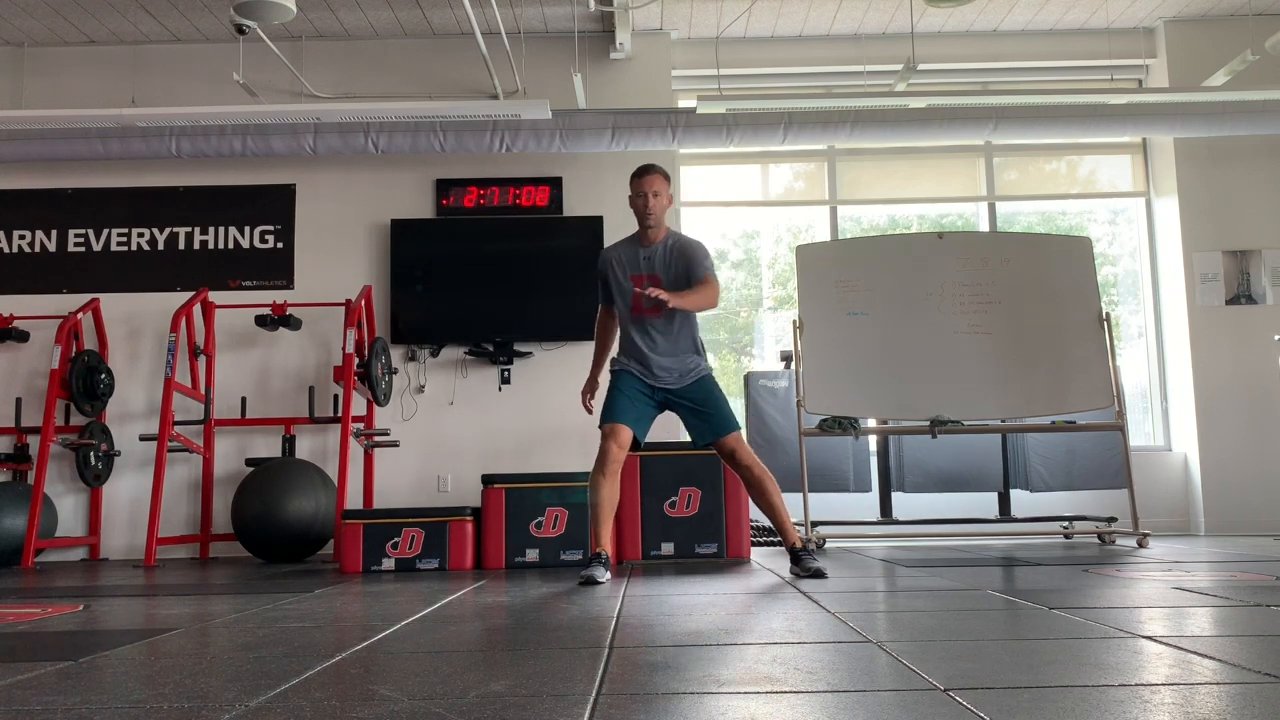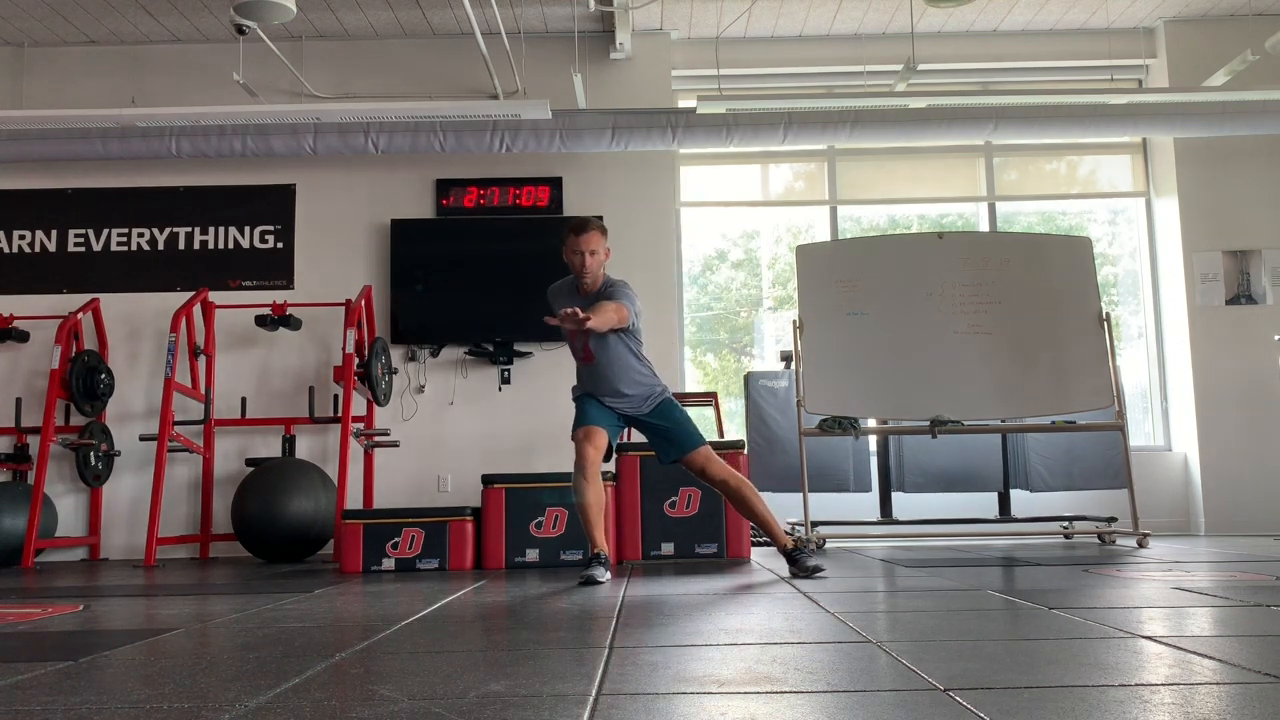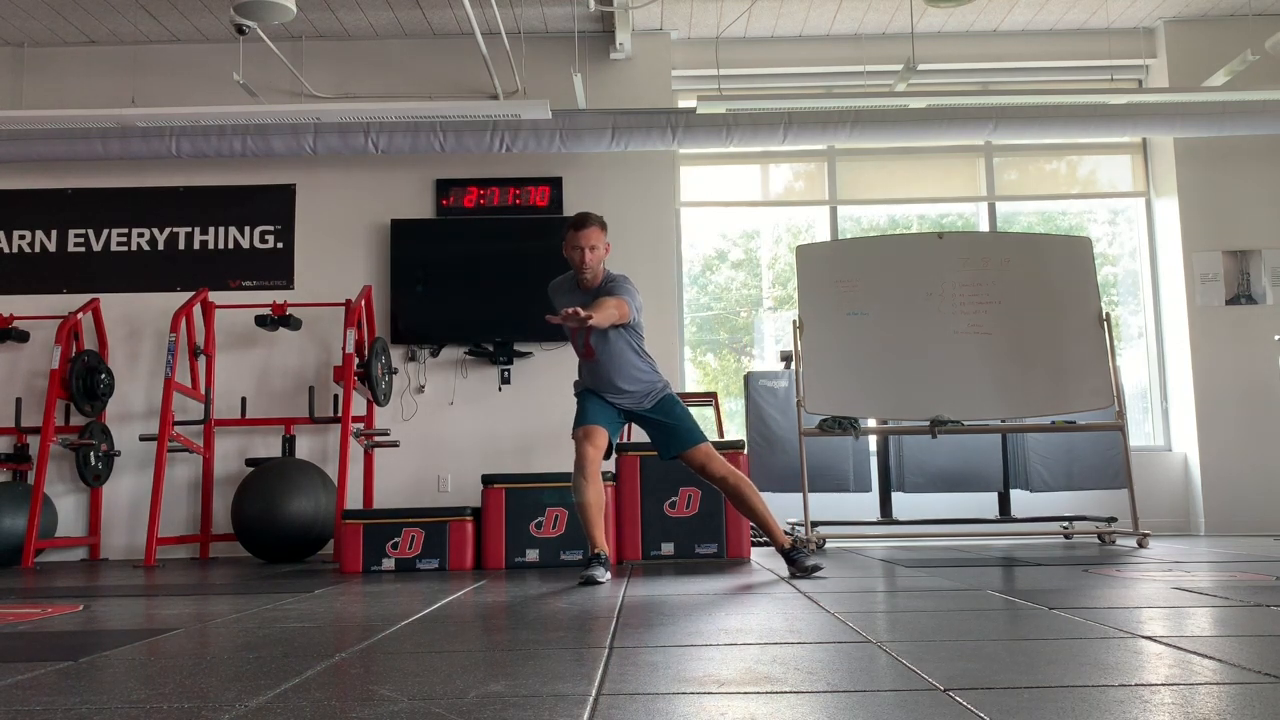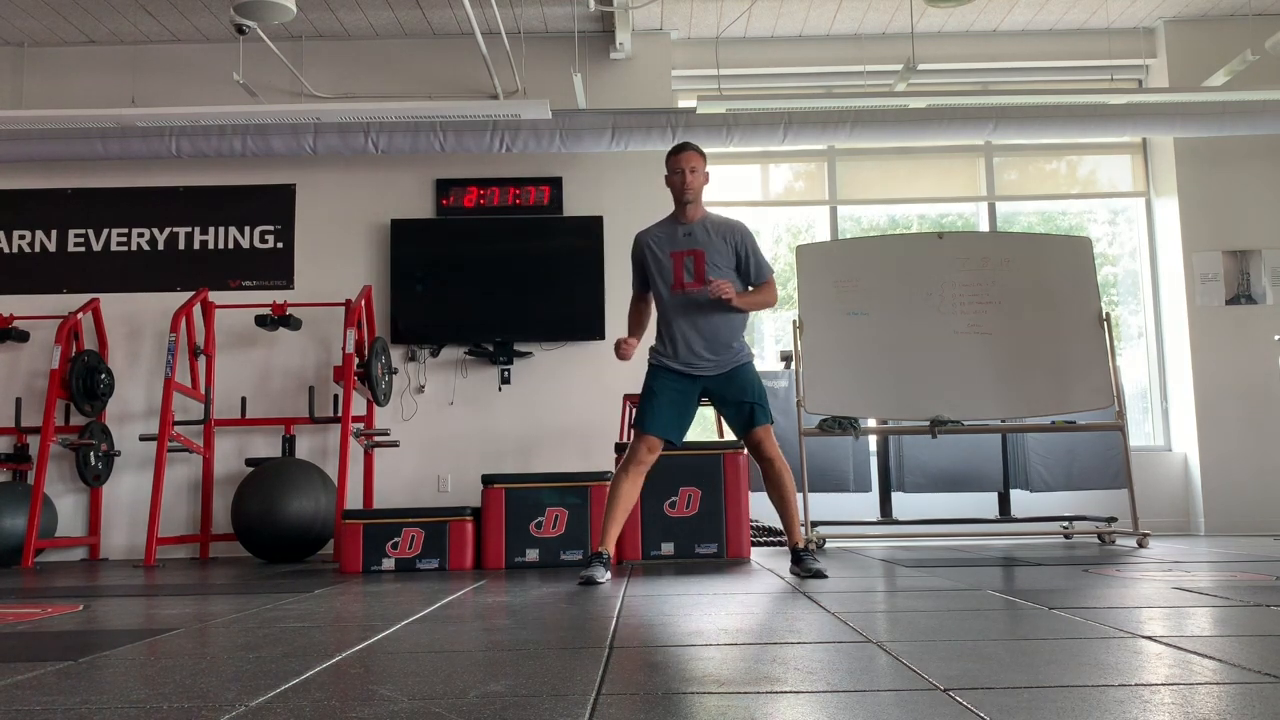
dt=1s
person 1, frame 1
left shoulder: (689, 249)
right shoulder: (611, 257)
left elbow: (710, 296)
right elbow: (607, 315)
left wrist: (669, 297)
right wrist: (595, 373)
left hip: (689, 372)
right hip: (633, 374)
left knee: (740, 455)
right knee: (611, 448)
left ankle: (797, 549)
right ankle: (600, 556)
person 1, frame 2
left shoulder: (620, 293)
right shoulder: (557, 294)
left elbow: (608, 314)
left wrist: (585, 319)
left hip: (648, 396)
right hip: (597, 397)
left knee: (713, 469)
right knee: (587, 450)
left ankle: (789, 548)
right ankle: (599, 557)
person 1, frame 3
left shoulder: (621, 287)
right shoulder: (558, 290)
left elbow: (611, 310)
left wrist: (587, 316)
left hip: (649, 393)
right hip: (598, 394)
left knee: (713, 466)
right knee: (587, 451)
left ankle: (787, 548)
right ankle: (599, 557)
person 1, frame 4
left shoulder: (733, 232)
right shoulder: (647, 241)
left elbow: (769, 292)
right elbow: (641, 298)
left wrist: (740, 298)
right wrist: (634, 336)
left hip: (731, 362)
right hip: (671, 366)
left knee: (766, 448)
right knee: (640, 454)
left ankle: (800, 550)
right ankle: (602, 555)
